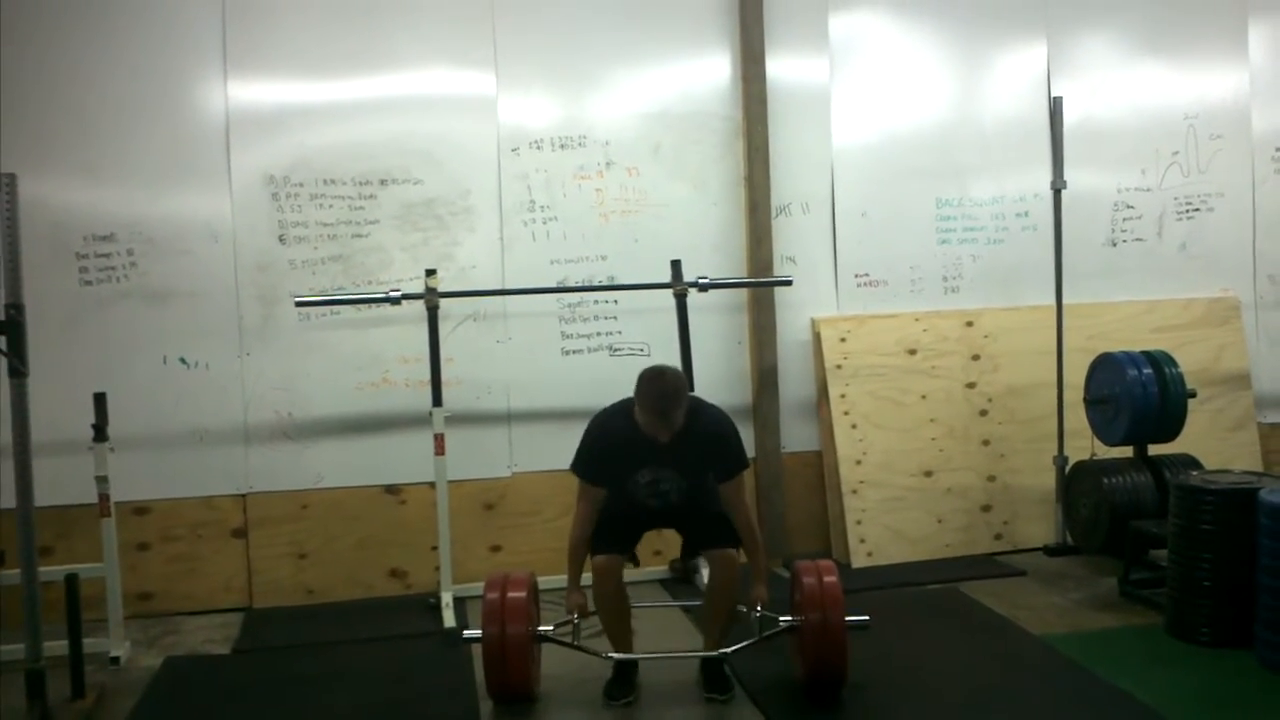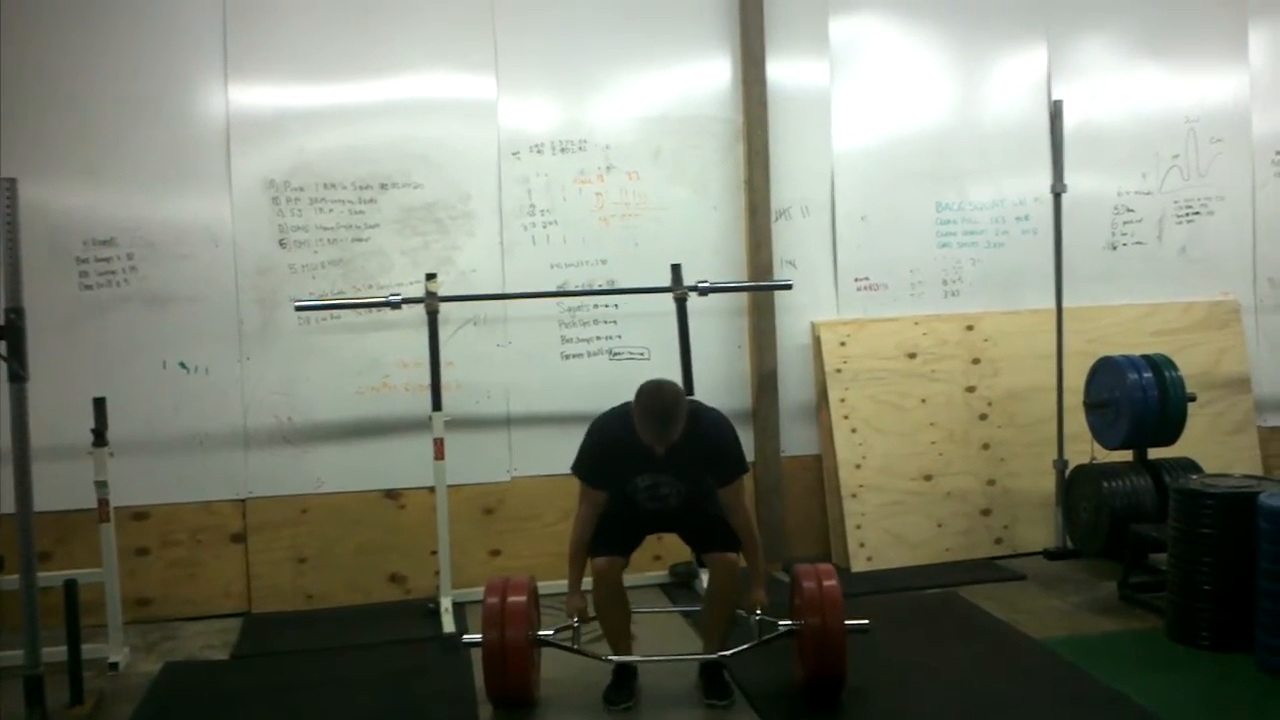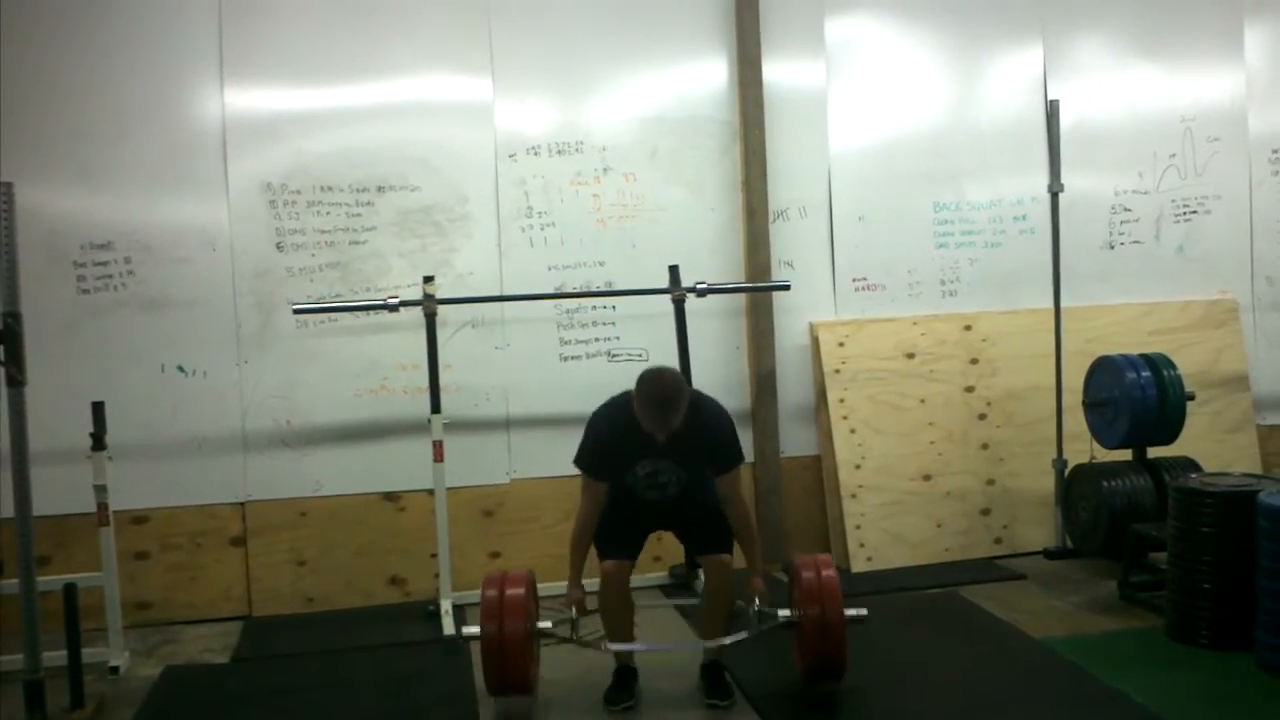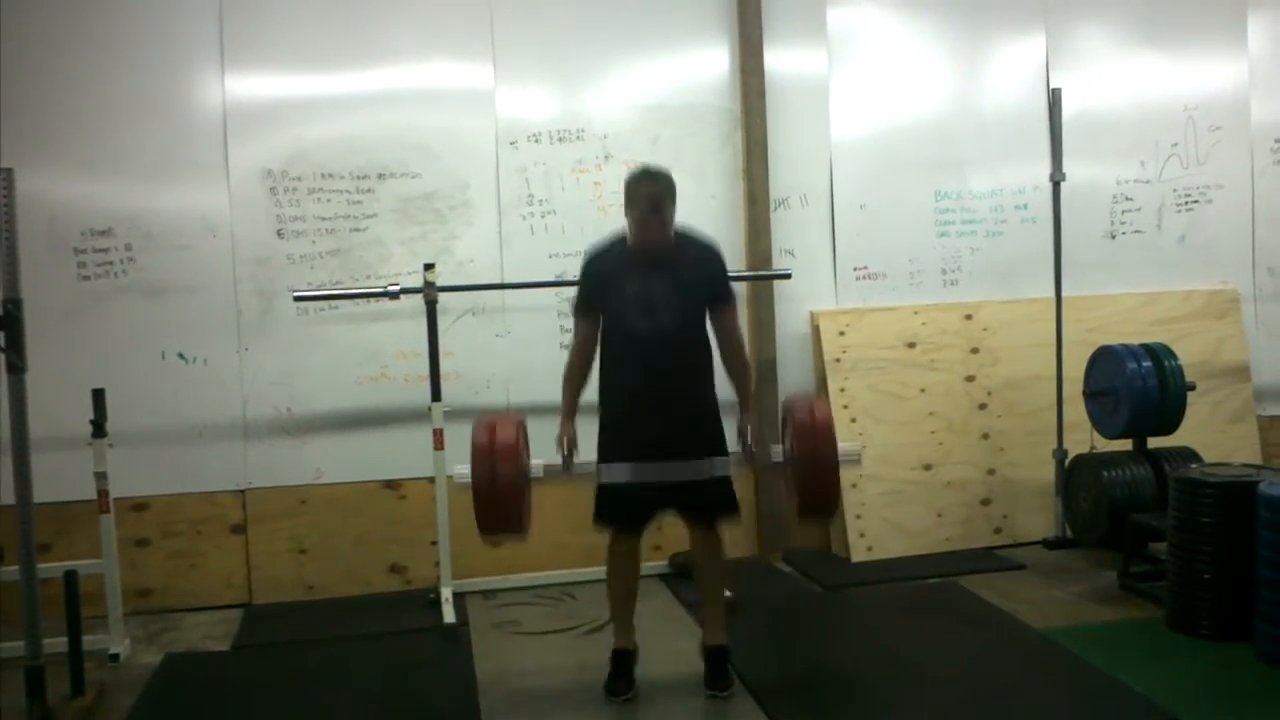
dt=0.3s
person 1, frame 1
left shoulder: (715, 426)
right shoulder: (605, 429)
left elbow: (736, 503)
right elbow: (588, 506)
left wrist: (759, 577)
right wrist: (573, 585)
left hip: (695, 500)
right hip: (626, 504)
left knee: (728, 562)
right knee: (603, 567)
left ankle: (712, 660)
right ankle: (624, 663)
person 1, frame 2
left shoulder: (714, 430)
right shoulder: (606, 433)
left elbow: (736, 507)
right elbow: (588, 511)
left wrist: (758, 582)
right wrist: (575, 589)
left hip: (695, 501)
right hip: (627, 505)
left knee: (727, 562)
right knee: (604, 567)
left ankle: (711, 665)
right ankle: (624, 667)
person 1, frame 3
left shoulder: (712, 419)
right shoulder: (607, 423)
left elbow: (733, 498)
right elbow: (591, 503)
left wrist: (756, 571)
right wrist: (574, 581)
left hip: (694, 498)
right hip: (627, 502)
left knee: (721, 565)
right knee: (613, 571)
left ankle: (712, 665)
right ankle: (625, 668)
person 1, frame 4
left shoulder: (703, 259)
right shoulder: (602, 265)
left elbow: (729, 337)
right elbow: (583, 346)
left wrist: (747, 410)
right wrist: (568, 418)
left hip: (695, 420)
right hip: (624, 424)
left knee: (705, 529)
right knee: (623, 536)
left ankle: (716, 644)
right ankle: (623, 650)
